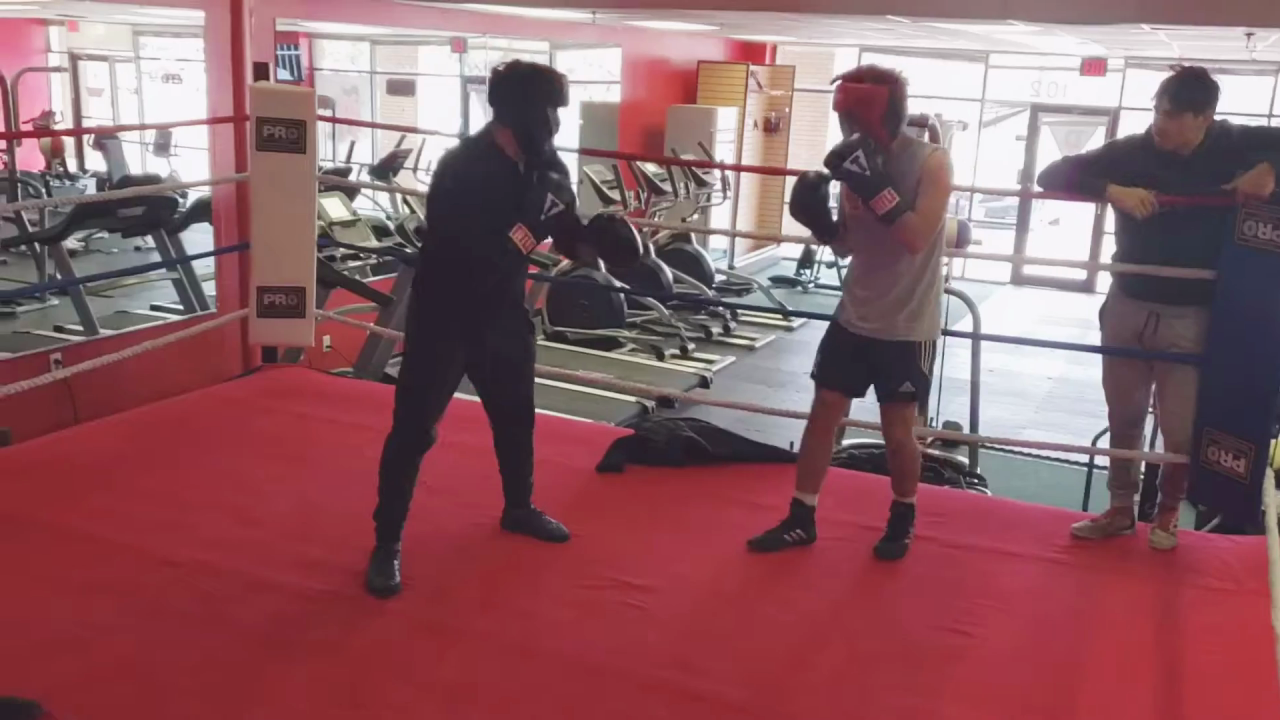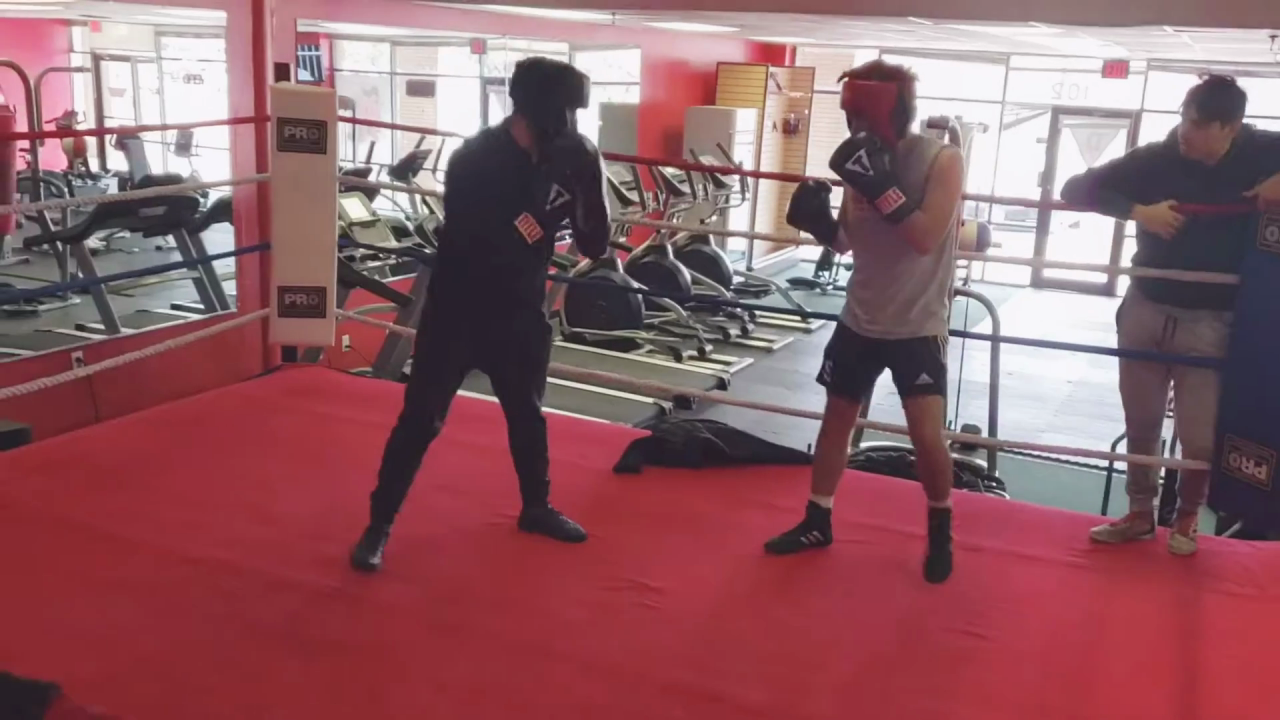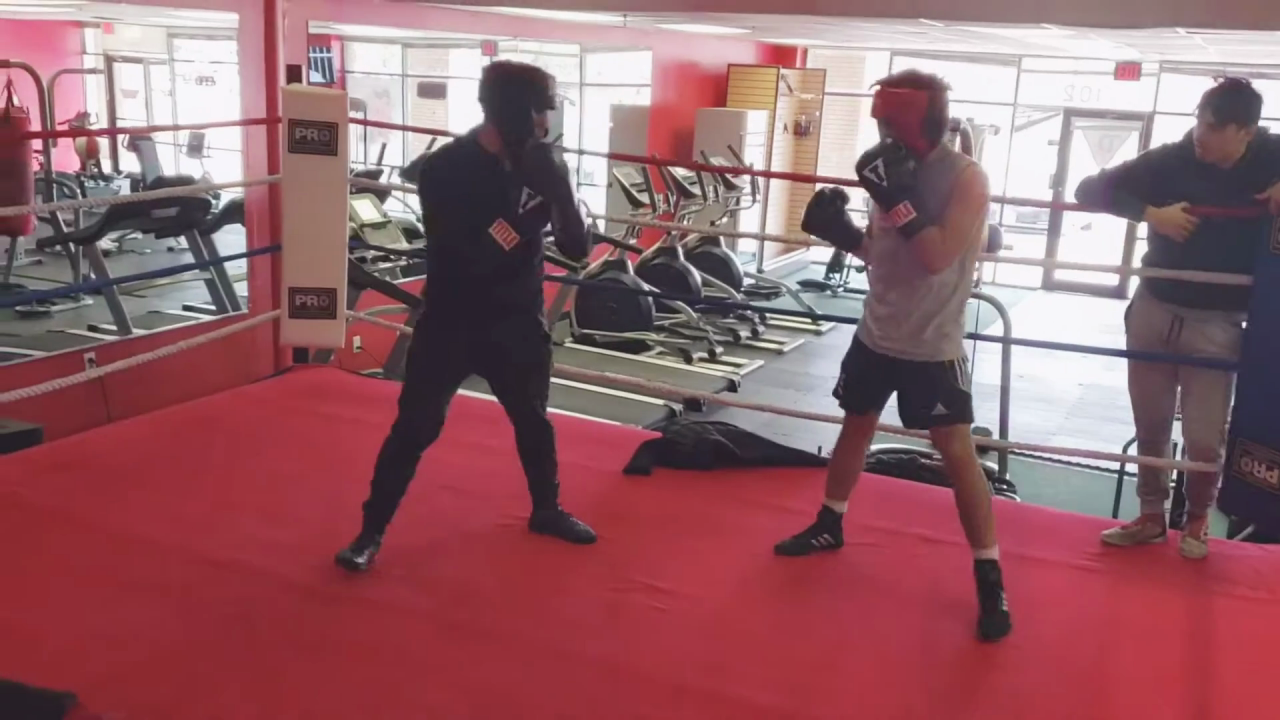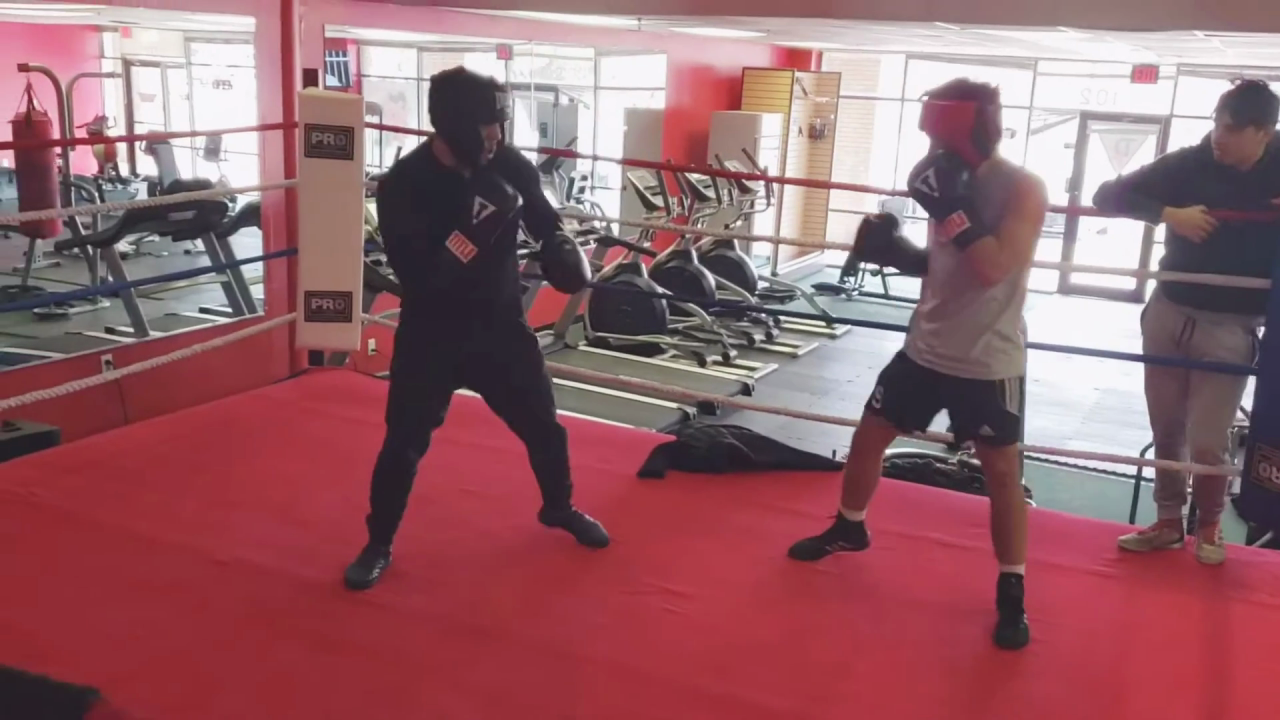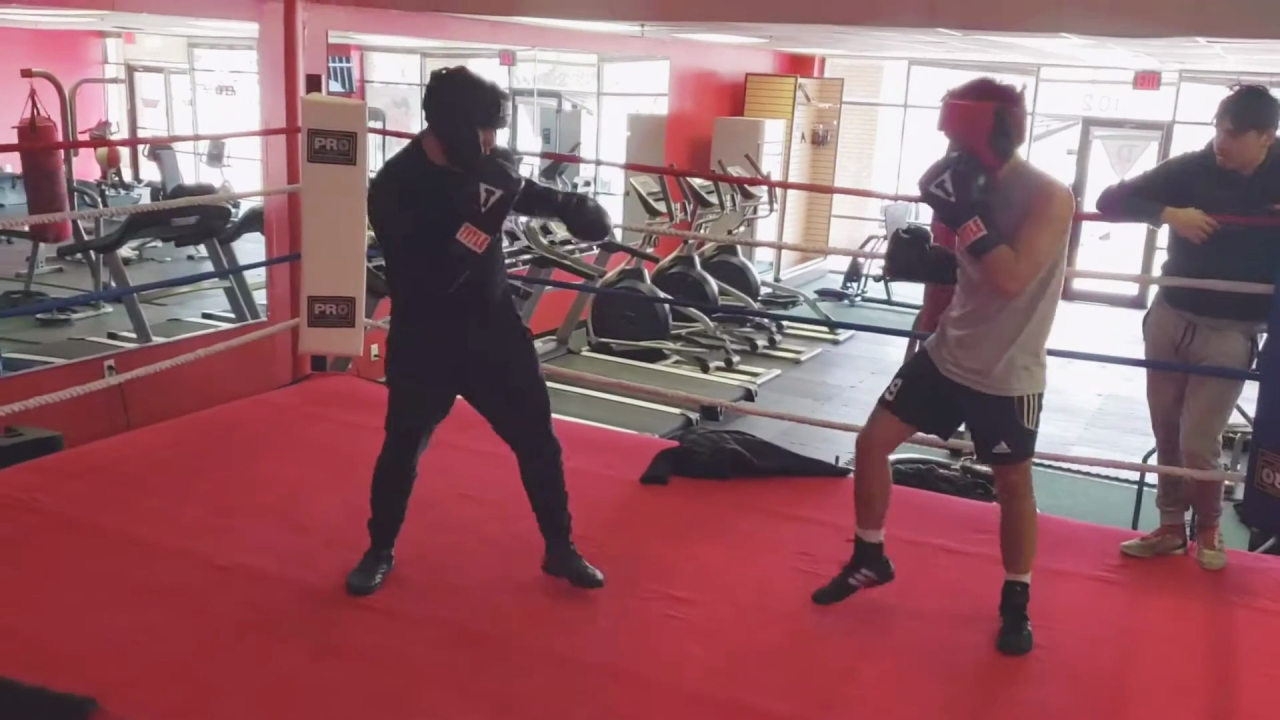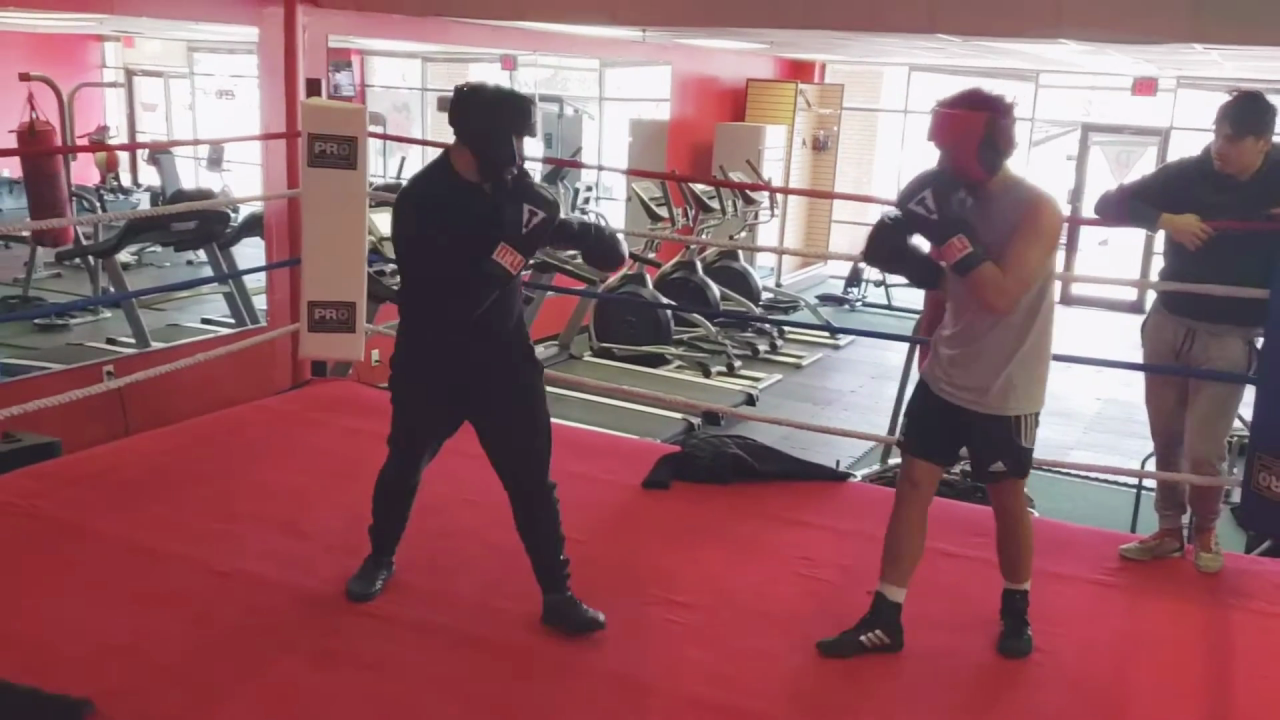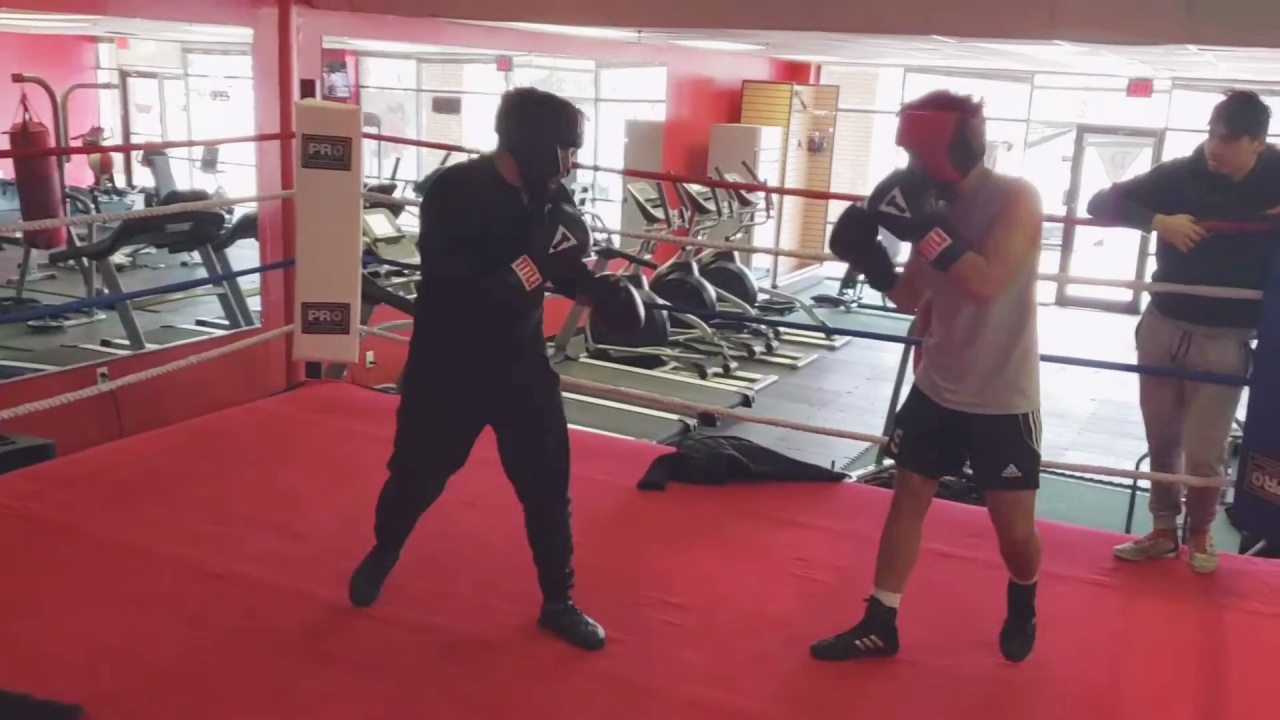
dt=0.2s
person 1, frame 1
left shoulder: (931, 163)
right shoulder: (859, 165)
left elbow: (916, 237)
left wrist: (874, 186)
right wrist: (817, 216)
left hip: (907, 326)
right hip: (854, 317)
left knee: (898, 431)
right knee: (824, 413)
left ankle: (902, 516)
right ankle: (800, 520)
person 1, frame 2
left shoulder: (942, 160)
right shoulder: (864, 165)
left elbow: (926, 239)
left wrist: (881, 186)
right wrist: (818, 220)
left hip: (918, 326)
right hip: (860, 319)
left knee: (927, 434)
right knee: (837, 418)
left ankle: (940, 524)
right ankle: (817, 522)
person 1, frame 3
left shoulder: (965, 177)
right shoulder: (893, 173)
left elbow: (937, 257)
left wrist: (895, 198)
right wrist: (840, 230)
left hip: (933, 346)
right hip: (877, 334)
left knee: (958, 456)
right knee: (855, 428)
left ankle: (991, 583)
right ankle: (829, 524)
person 1, frame 4
left shoulder: (1024, 189)
right shoulder: (954, 184)
left elbow: (994, 268)
left wrist: (949, 208)
right wrist: (897, 250)
left hip: (986, 362)
right hip: (925, 348)
left knee: (1002, 473)
right knee: (868, 439)
left ankle: (1012, 594)
right ankle: (849, 527)
person 1, frame 5
left shoulder: (1049, 197)
right shoulder: (977, 190)
left elbow: (1012, 278)
left wrist: (964, 216)
right wrist: (930, 261)
left hip: (1006, 374)
right hip: (946, 353)
left knee: (1013, 485)
right knee: (871, 443)
left ankle: (1016, 601)
right ankle: (870, 557)
person 1, frame 6
left shoulder: (1037, 210)
right shoulder: (966, 203)
left elbow: (1001, 294)
left wrist: (947, 232)
right wrist: (911, 260)
left hip: (1004, 392)
right hip: (944, 377)
left knee: (1007, 503)
right knee: (912, 492)
left ankle: (1016, 607)
right ankle: (884, 619)
person 1, frame 7
left shoulder: (1015, 199)
right shoulder: (940, 205)
left elbow: (984, 285)
right elbow: (909, 295)
left wrist: (923, 229)
right wrist: (870, 258)
left hip: (1002, 397)
right hip: (938, 387)
left knee: (1013, 522)
right knee: (908, 498)
left ankle: (1023, 600)
right ankle: (880, 624)
person 2, frame 1
left shoulder: (539, 162)
right shoulder: (462, 169)
left elbow: (563, 227)
right elbow: (475, 264)
left wrist: (598, 235)
right wrist: (534, 225)
left hip: (503, 311)
right hip: (445, 315)
left knee: (516, 415)
right knee: (414, 428)
left ankle: (518, 508)
right ankle: (387, 544)
person 2, frame 2
left shoulder: (559, 161)
right shoulder: (474, 161)
left elbow: (596, 246)
right elbow: (480, 248)
left wrist: (592, 191)
right wrist: (541, 214)
left hip: (519, 310)
right hip: (458, 307)
left knee: (527, 412)
right knee: (421, 417)
left ankle: (536, 506)
right ankle: (379, 524)
person 2, frame 3
left shoulder: (541, 165)
right shoulder: (447, 168)
left elbow: (576, 247)
right elbow: (455, 258)
left wrist: (558, 193)
right wrist: (517, 216)
left hip: (517, 318)
right hip: (451, 318)
left knee: (533, 417)
right knee: (415, 426)
left ankle: (546, 510)
right ankle: (371, 532)
person 2, frame 4
left shoulder: (510, 168)
right shoulder: (403, 184)
left elbow: (541, 220)
right elbow: (414, 274)
left wrist: (562, 250)
right wrist: (473, 229)
left hip: (500, 327)
right hip: (430, 334)
left knee: (542, 424)
right knee: (403, 442)
left ankle: (559, 507)
right ankle: (379, 545)
person 2, frame 5
left shoulder: (490, 163)
right shoulder: (394, 186)
left elbow: (528, 195)
right elbow: (424, 279)
left wrist: (567, 205)
right wrist: (481, 219)
left hip: (493, 326)
right hip: (424, 338)
left knee: (536, 437)
right knee: (402, 447)
left ankle: (560, 549)
right ankle: (381, 550)
person 2, frame 6
left shoulder: (505, 182)
right shoulder: (422, 202)
left elbow: (536, 222)
right elbow: (455, 300)
left wrist: (579, 235)
right wrist: (517, 242)
left hip: (503, 353)
right hip: (432, 359)
left knee: (530, 477)
right knee: (406, 463)
left ankle: (557, 594)
right ankle: (380, 557)
person 2, frame 7
left shoulder: (548, 196)
right shoulder: (453, 194)
left elbow: (564, 270)
right elbow: (459, 297)
left wrist: (603, 291)
right wrist: (538, 260)
left hip: (520, 365)
right hip: (447, 366)
left knee: (548, 488)
right knee: (415, 477)
left ankle: (558, 602)
right ankle: (382, 555)
person 3, frame 1
left shoulder: (1237, 147)
right shoulder: (1129, 152)
right elbow: (1051, 176)
right wrist: (1111, 190)
left hip: (1192, 315)
right hip: (1128, 305)
left knee: (1182, 430)
right knee: (1123, 419)
left ankle: (1167, 512)
right ankle: (1120, 508)
person 3, frame 2
right shoulder: (1154, 159)
right elbow: (1077, 189)
right wrist: (1138, 211)
left hip: (1211, 320)
right hip: (1146, 309)
left knee: (1200, 436)
right knee: (1140, 424)
left ankle: (1186, 516)
right ankle: (1140, 512)
person 3, frame 3
right shoulder: (1168, 160)
right elbow: (1090, 189)
right wrist: (1151, 213)
left hip: (1218, 321)
right hip: (1154, 308)
left knee: (1205, 438)
right knee: (1150, 426)
left ankle: (1197, 519)
right ankle: (1152, 515)
person 3, frame 4
right shoulder: (1186, 164)
right elbow: (1108, 195)
right wrist: (1168, 213)
left hip: (1231, 324)
right hip: (1170, 311)
left knee: (1208, 440)
right knee: (1166, 429)
left ankle: (1209, 524)
right ankle: (1168, 521)
person 3, frame 5
right shoulder: (1190, 169)
right elbow: (1111, 199)
right wrist: (1169, 214)
left hip: (1231, 329)
right hip: (1170, 316)
left knee: (1198, 443)
right knee: (1167, 436)
left ankle: (1209, 528)
right ankle: (1172, 527)
person 3, frame 6
right shoulder: (1186, 174)
right elbow: (1109, 204)
right wrist: (1165, 220)
left hip: (1230, 335)
right hip: (1169, 322)
left knee: (1204, 449)
right knee: (1167, 439)
left ankle: (1205, 531)
right ankle: (1169, 530)
person 3, frame 7
right shoulder: (1179, 175)
right elbow: (1102, 203)
right wrist: (1158, 220)
left hip: (1225, 337)
right hip: (1163, 325)
left knee: (1205, 452)
right knee: (1161, 440)
left ankle: (1200, 532)
right ankle: (1163, 530)
